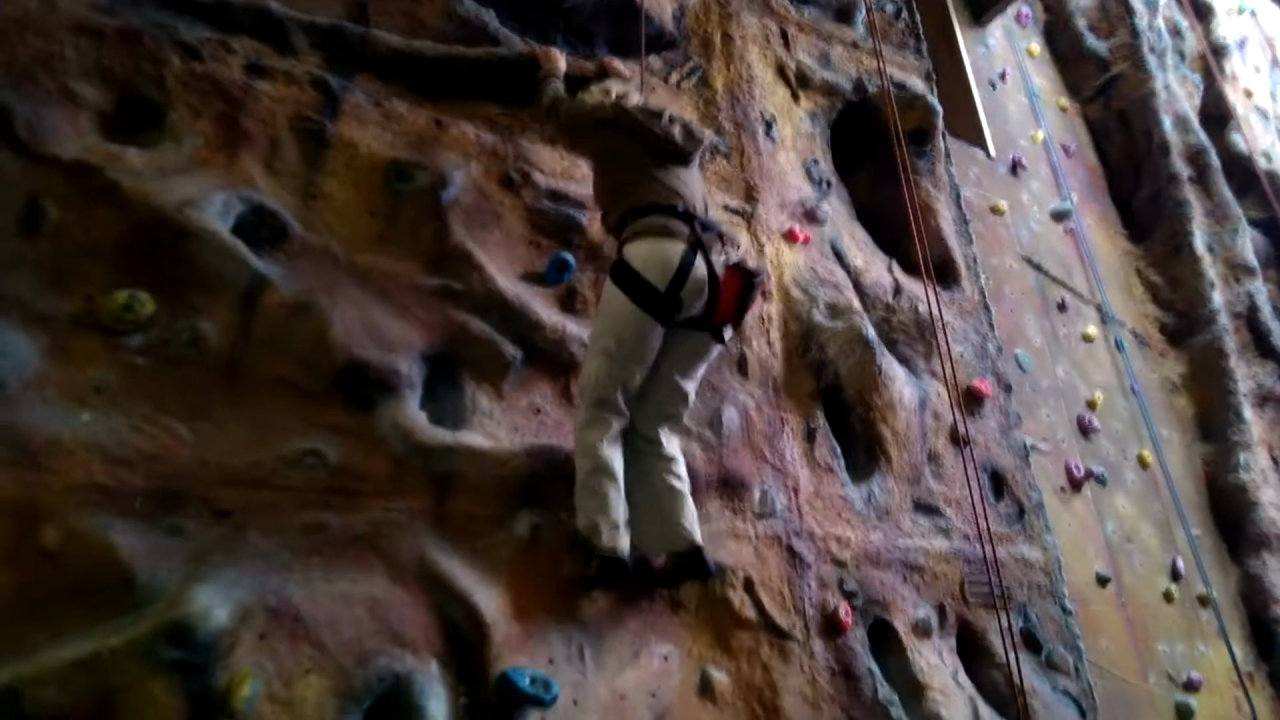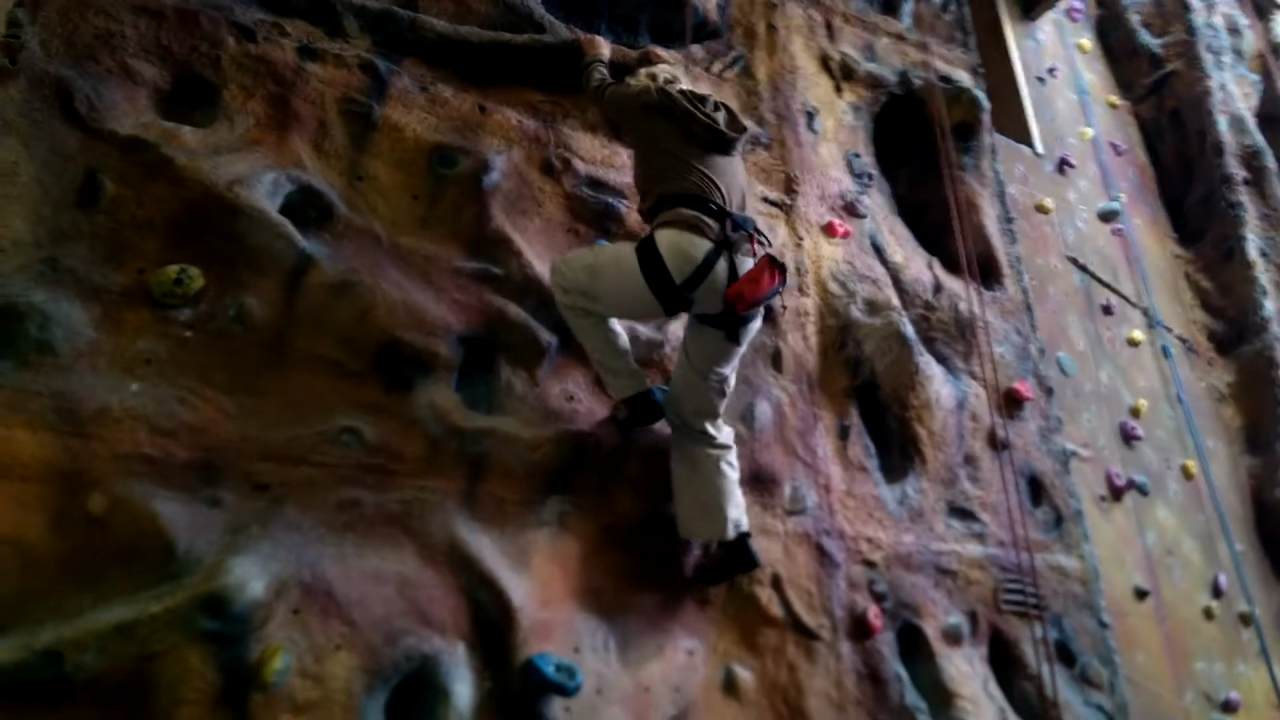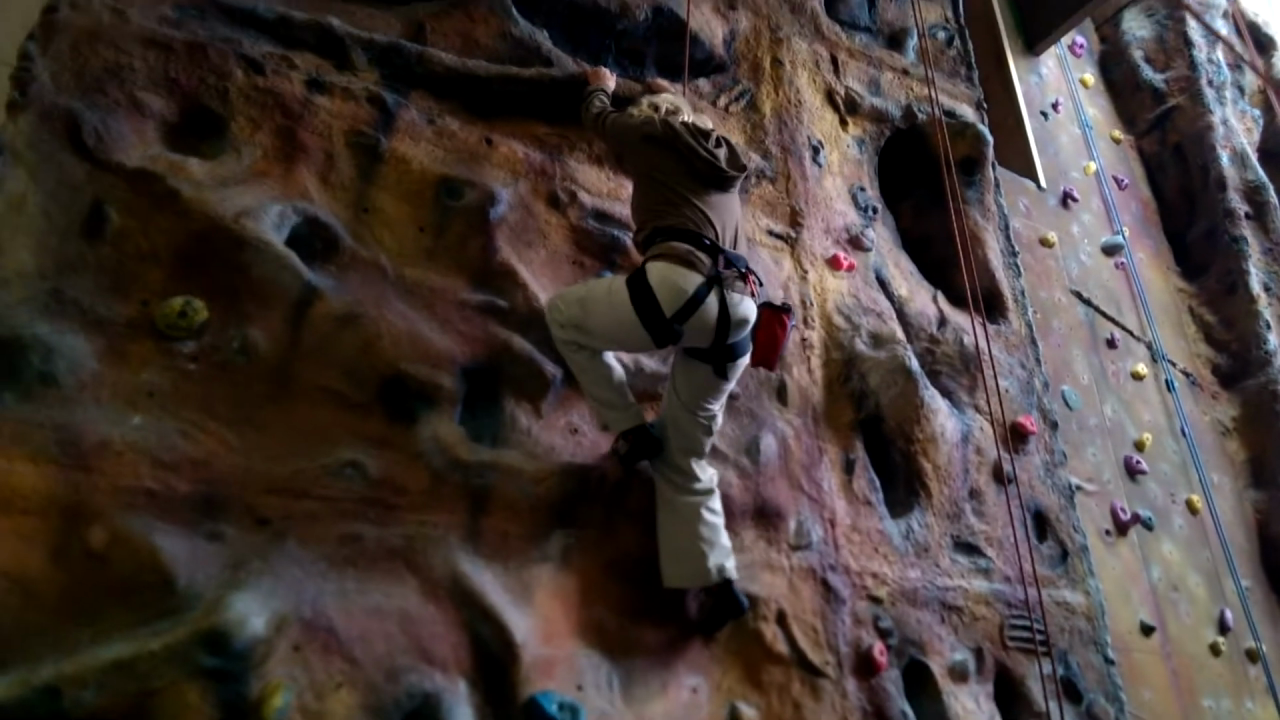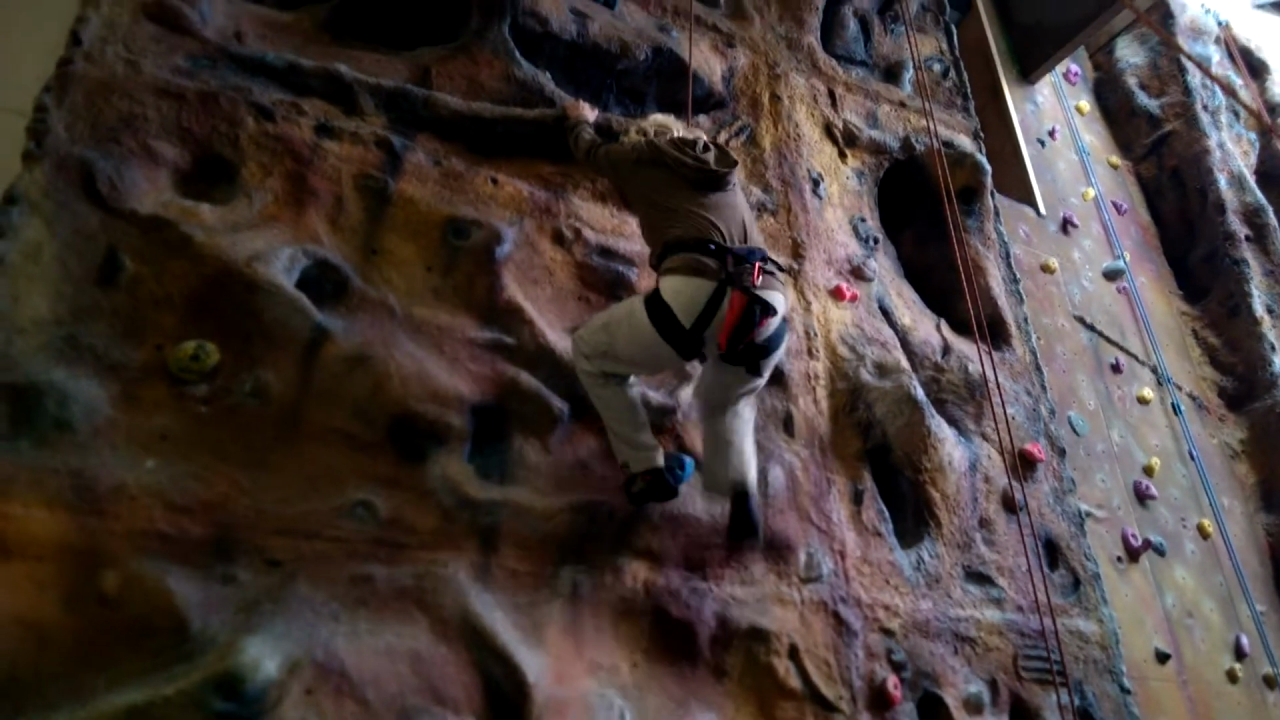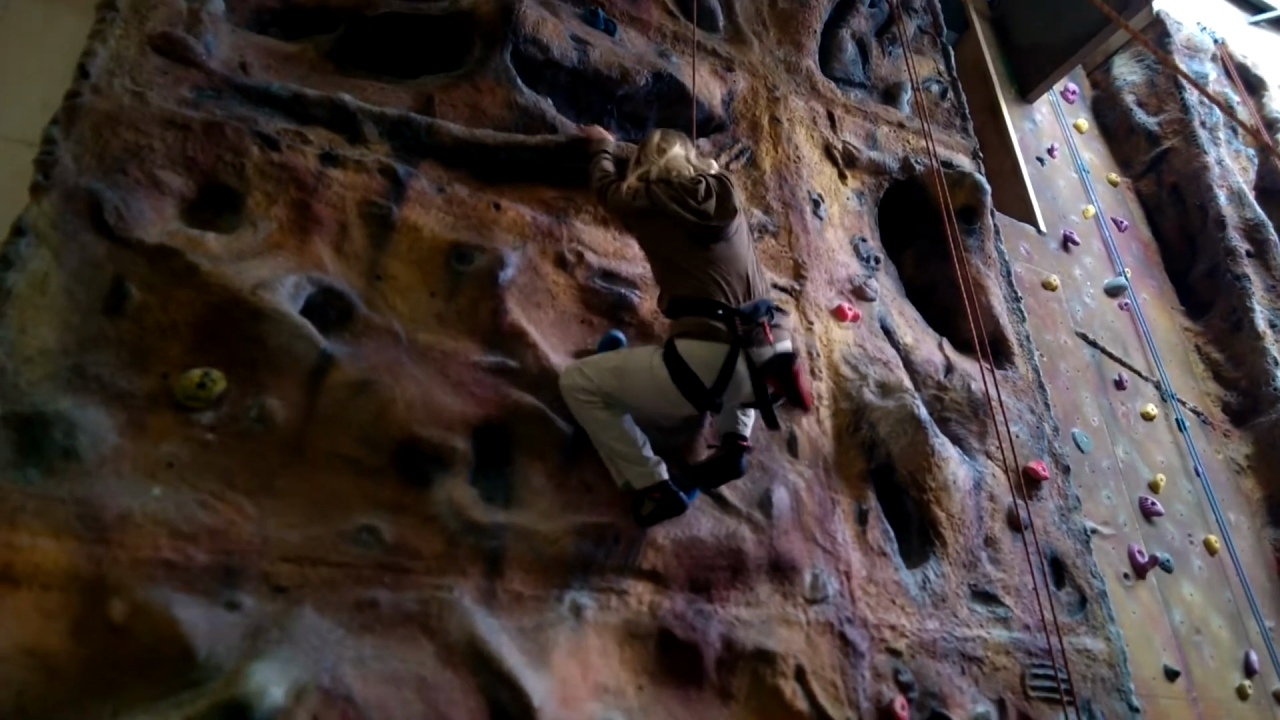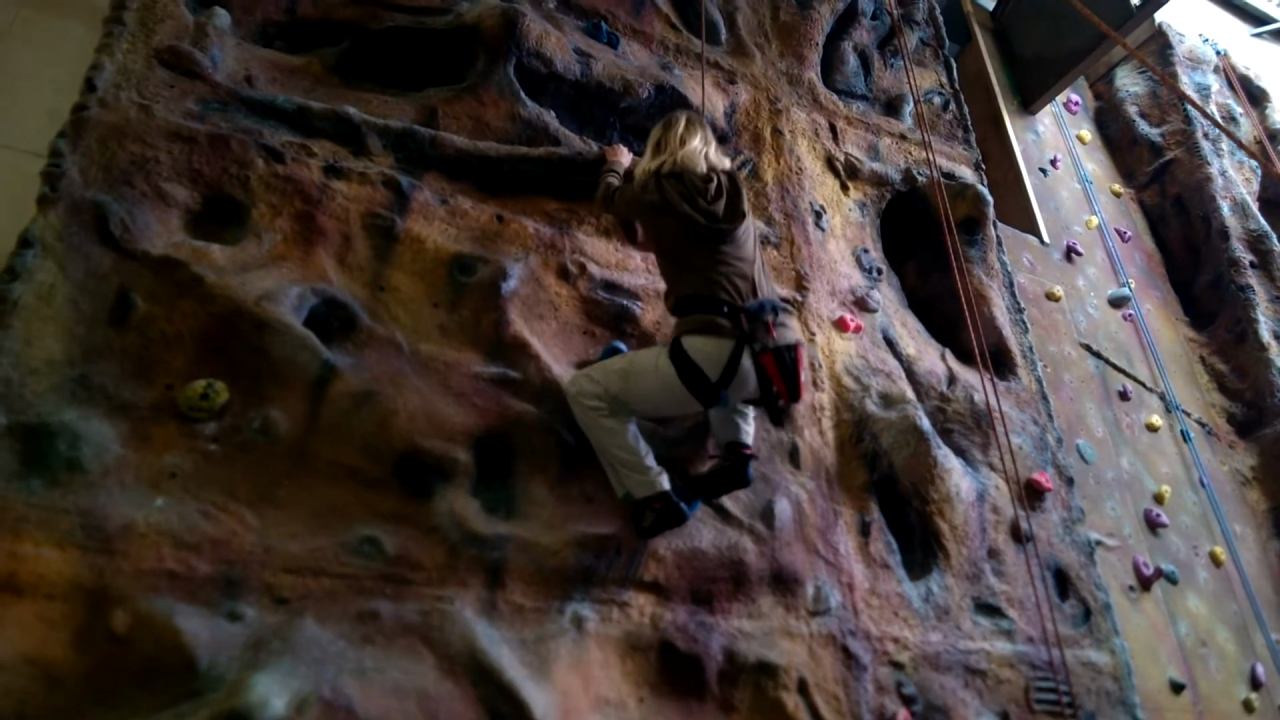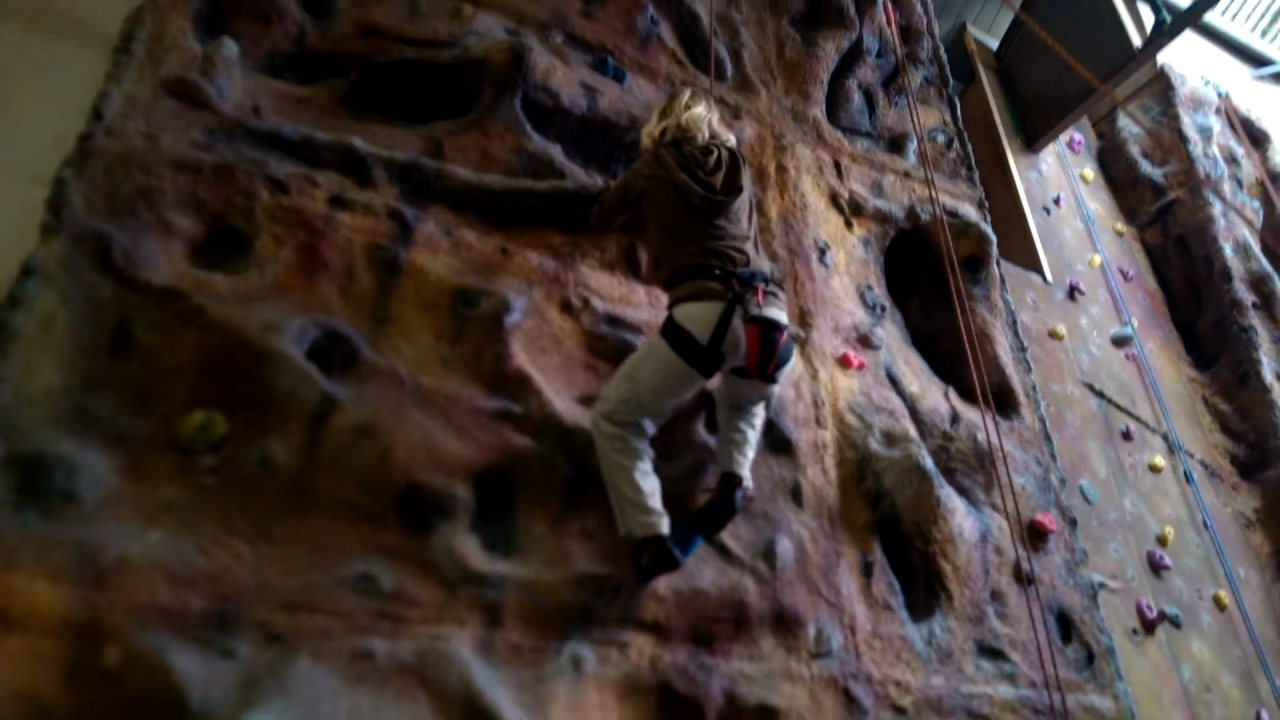
dt=0.5s
person 1, frame 1
left shoulder: (607, 119)
right shoulder: (679, 138)
left elbow: (556, 107)
left wrist: (553, 70)
right wrist: (625, 79)
left hip: (657, 256)
right hip: (714, 272)
left knee: (602, 409)
right knee: (653, 421)
left ankle: (608, 548)
right ankle: (684, 545)
person 1, frame 2
left shoulder: (650, 103)
right shoulder: (722, 125)
left elbow: (601, 91)
left wrist: (597, 55)
right wrist: (671, 68)
left hip: (685, 249)
right hip: (742, 275)
left knee: (567, 277)
right knee: (699, 415)
left ankle: (634, 394)
right ankle: (731, 538)
person 1, frame 3
left shoulder: (652, 136)
right shoulder: (725, 162)
left elbow: (600, 116)
left wrist: (601, 84)
right wrist: (673, 100)
left hip: (676, 285)
right hip: (734, 314)
left knee: (564, 314)
right knee: (684, 457)
left ankle: (632, 430)
right ankle: (716, 583)
person 1, frame 4
left shoulder: (641, 156)
right shoulder: (723, 166)
left elbow: (588, 150)
left wrist: (580, 120)
left hip: (694, 297)
right hip: (766, 306)
left knee: (588, 348)
right knee: (726, 399)
left ankle: (649, 469)
right ankle: (738, 488)
person 1, frame 5
left shoulder: (642, 203)
right shoulder: (726, 194)
left elbow: (605, 184)
left wrist: (599, 145)
left hip: (708, 361)
right hip: (773, 359)
left knee: (578, 382)
left ankle: (654, 487)
right ankle: (735, 443)
person 1, frame 6
left shoulder: (651, 195)
right shoulder: (734, 190)
left elbow: (608, 196)
left wrist: (615, 164)
left hip: (715, 356)
left knee: (587, 390)
left ankle: (656, 497)
right ankle: (737, 451)
person 1, frame 7
left shoulder: (651, 169)
right shoulder: (735, 170)
left elbow: (602, 219)
left wrist: (632, 203)
left hip: (704, 317)
right hip: (769, 317)
left knee: (614, 419)
right knee: (744, 399)
left ankle: (653, 537)
right ankle: (732, 483)
